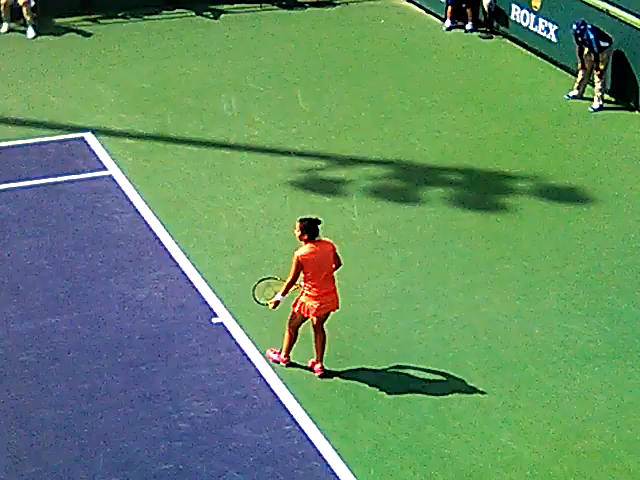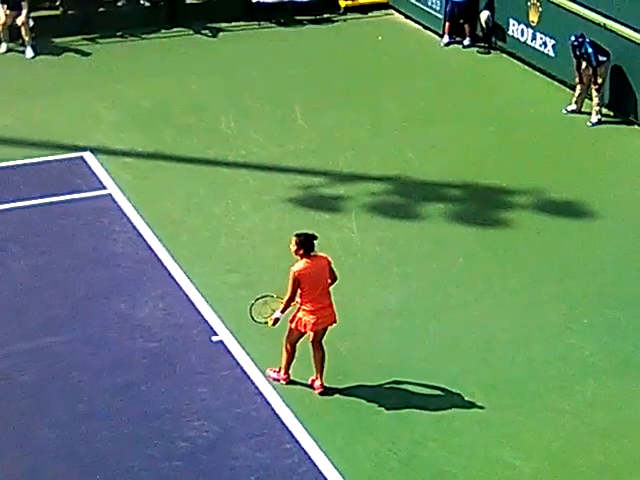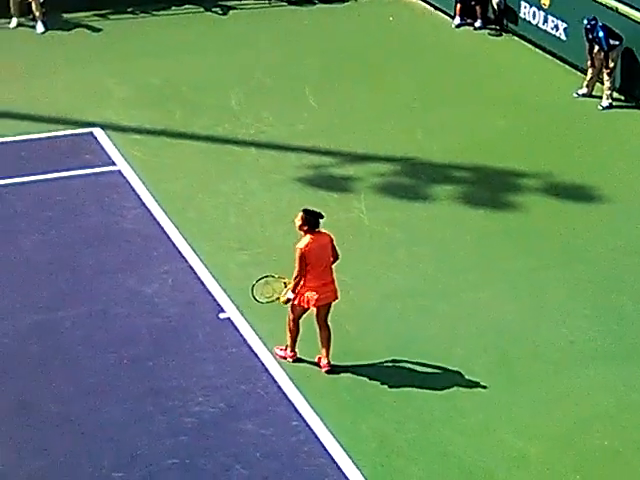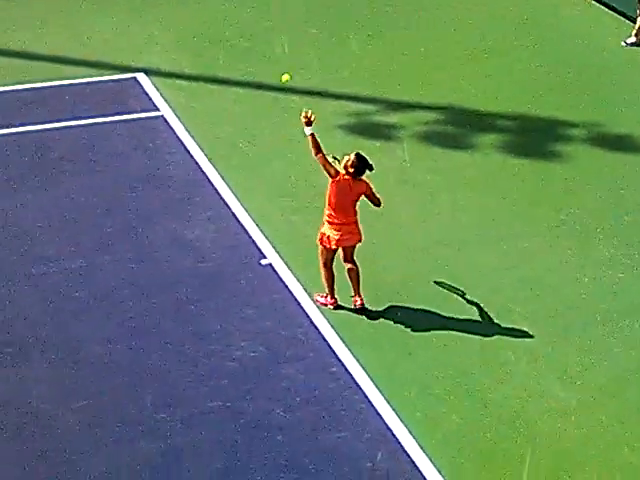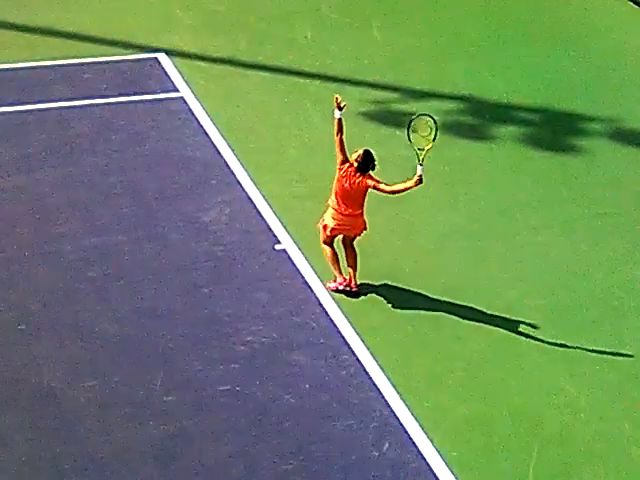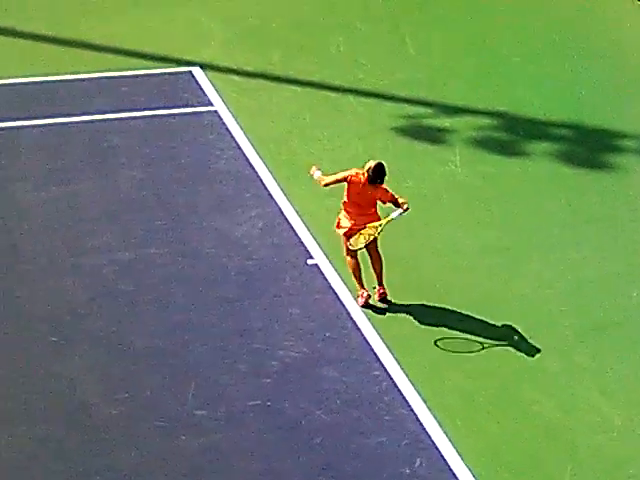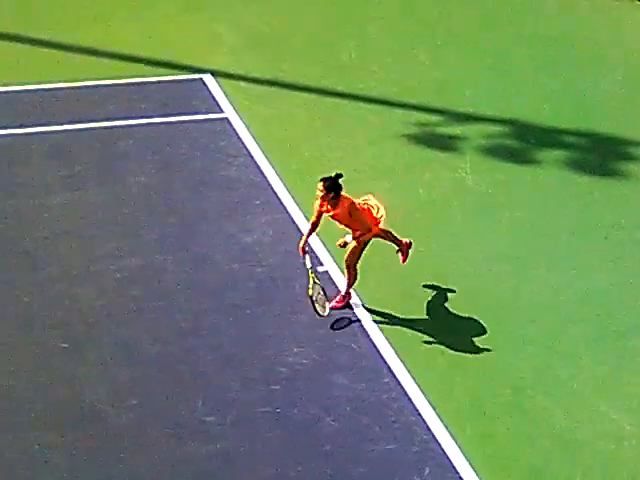
dt=0.4s
person 1, frame 1
left shoulder: (300, 254)
right shoulder: (329, 245)
left elbow: (291, 280)
right elbow: (338, 264)
left wrist: (279, 297)
left hip: (311, 299)
right hip: (330, 297)
left knee: (292, 326)
right knee: (318, 327)
left ankle: (283, 356)
right ankle: (318, 364)
person 1, frame 2
left shoulder: (296, 270)
right shoulder: (324, 259)
left elbow: (290, 298)
right elbow: (333, 279)
left wrist: (278, 314)
left hip: (308, 314)
right hip: (326, 311)
left knee: (290, 342)
right knee: (317, 344)
left ankle: (283, 374)
right ankle: (318, 381)
person 1, frame 3
left shoulder: (303, 247)
right shoulder: (327, 237)
left elbow: (298, 275)
right elbow: (335, 258)
left wrist: (289, 293)
left hip: (310, 291)
right hip: (328, 288)
left knee: (293, 318)
right knee: (322, 322)
left ankle: (290, 351)
right ankle: (325, 360)
person 1, frame 4
left shoulder: (336, 178)
right shoulder: (362, 185)
left elbow: (318, 154)
right elbow: (377, 203)
left wrist: (308, 129)
right wrist: (366, 192)
left hip: (333, 232)
right hip: (352, 230)
left knee: (326, 264)
right knee: (349, 261)
left ankle: (331, 299)
right ankle: (358, 298)
person 1, frame 5
left shoulder: (343, 167)
right shoulder: (367, 181)
left elbow: (339, 137)
right elbow: (390, 189)
left wrist: (338, 113)
right wrist: (413, 183)
left hip: (335, 219)
right hip: (355, 222)
left knee: (326, 243)
right knee: (348, 245)
left ankle: (340, 279)
right ankle: (353, 280)
person 1, frame 6
left shoulder: (355, 176)
right shoulder: (380, 190)
left elbow: (325, 182)
right elbow: (398, 203)
left wrist: (316, 174)
right wrist: (403, 204)
left hip: (351, 223)
right hip: (369, 221)
left knee: (351, 255)
right knee: (373, 251)
left ankle: (362, 293)
right ankle: (381, 289)
person 1, frame 7
left shoulder: (347, 205)
right shoulder: (322, 202)
left elbow: (365, 229)
right elbow: (314, 222)
left wrist: (348, 240)
right wrist: (304, 240)
left hip: (366, 223)
left knee: (349, 264)
right knee: (379, 233)
left ankle: (346, 294)
right ankle: (403, 244)
